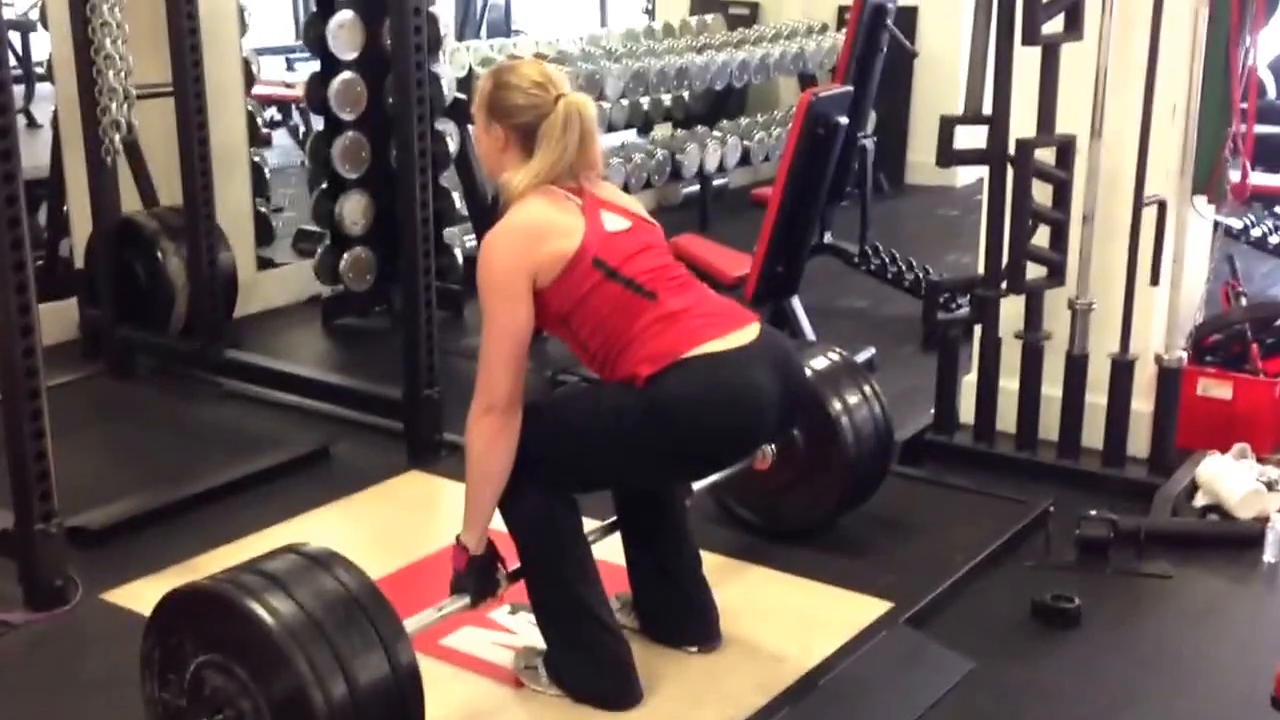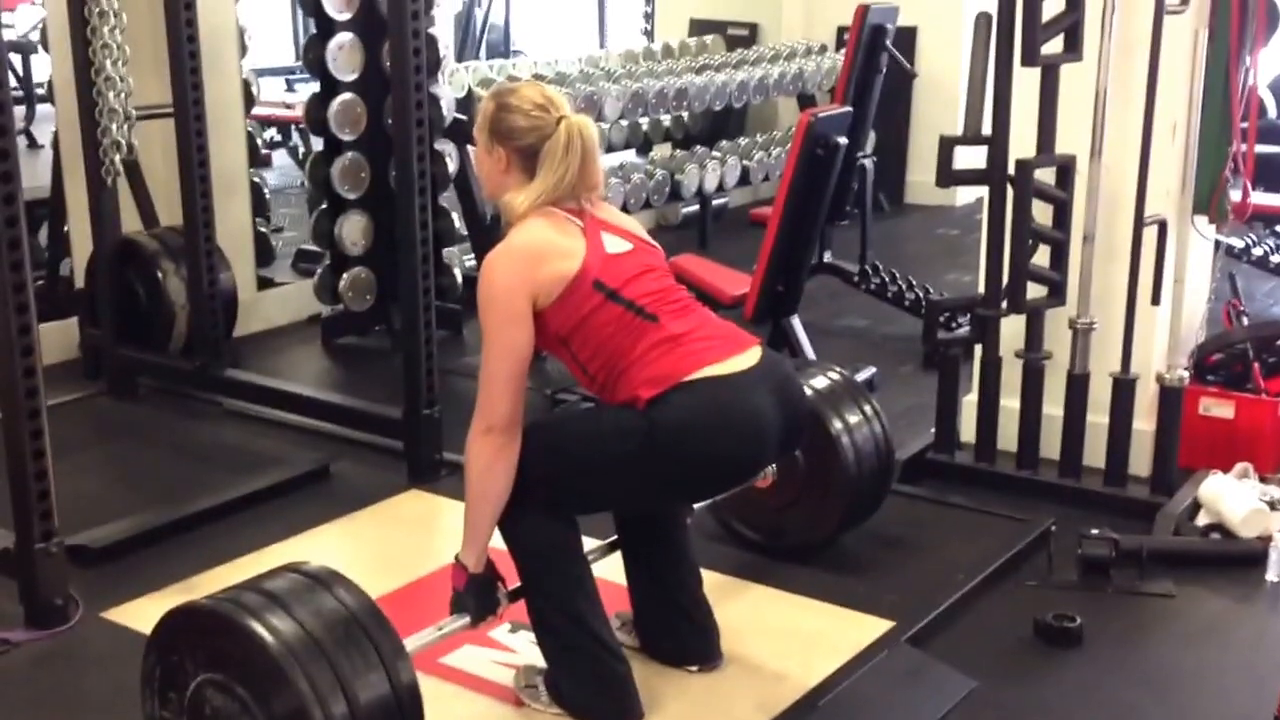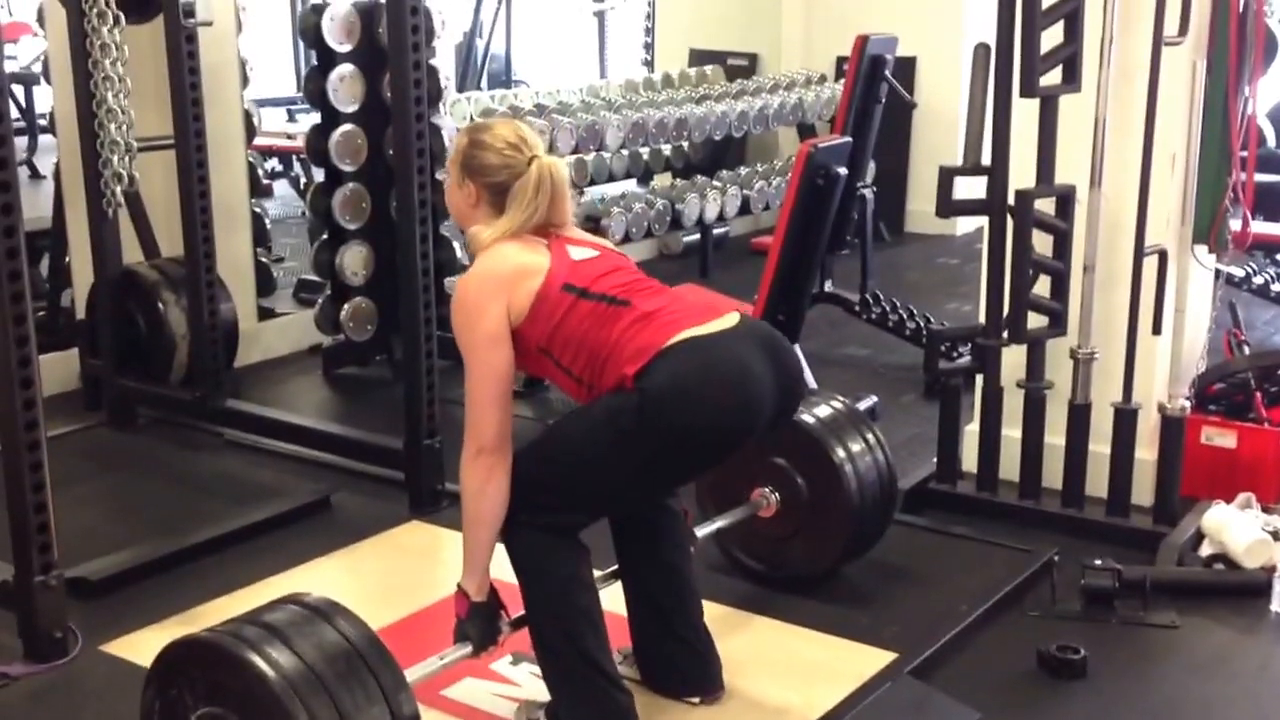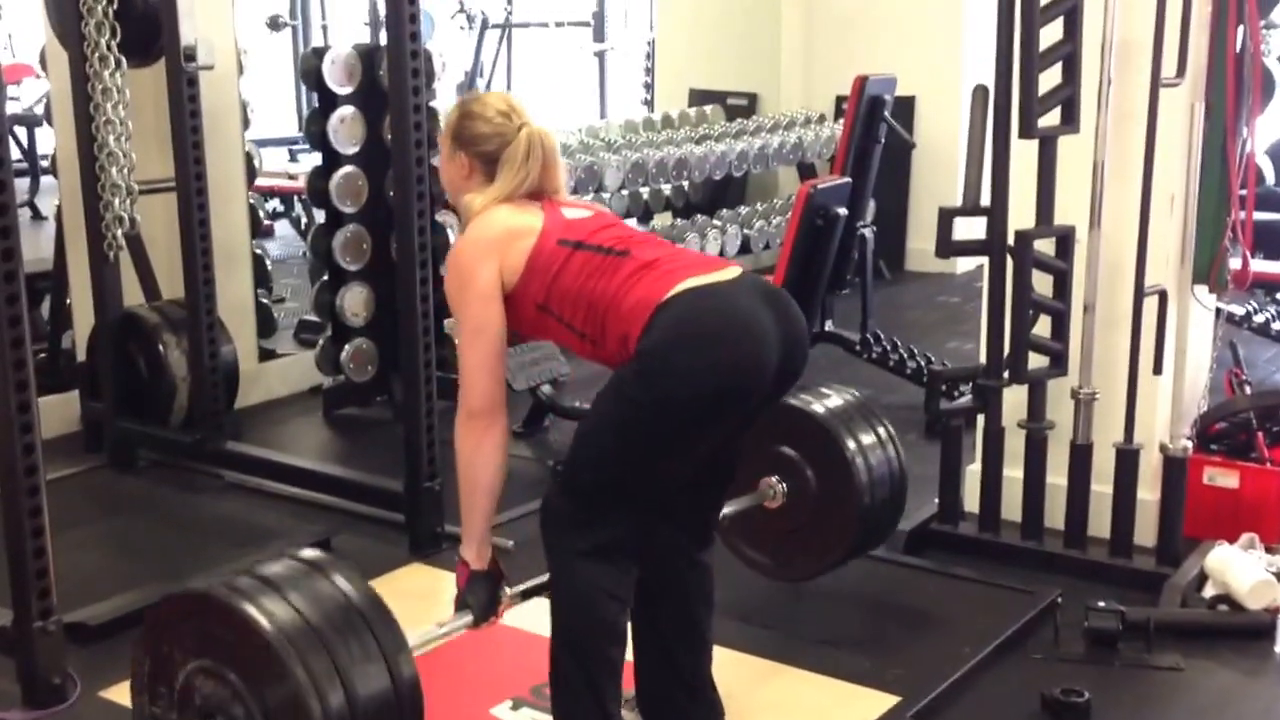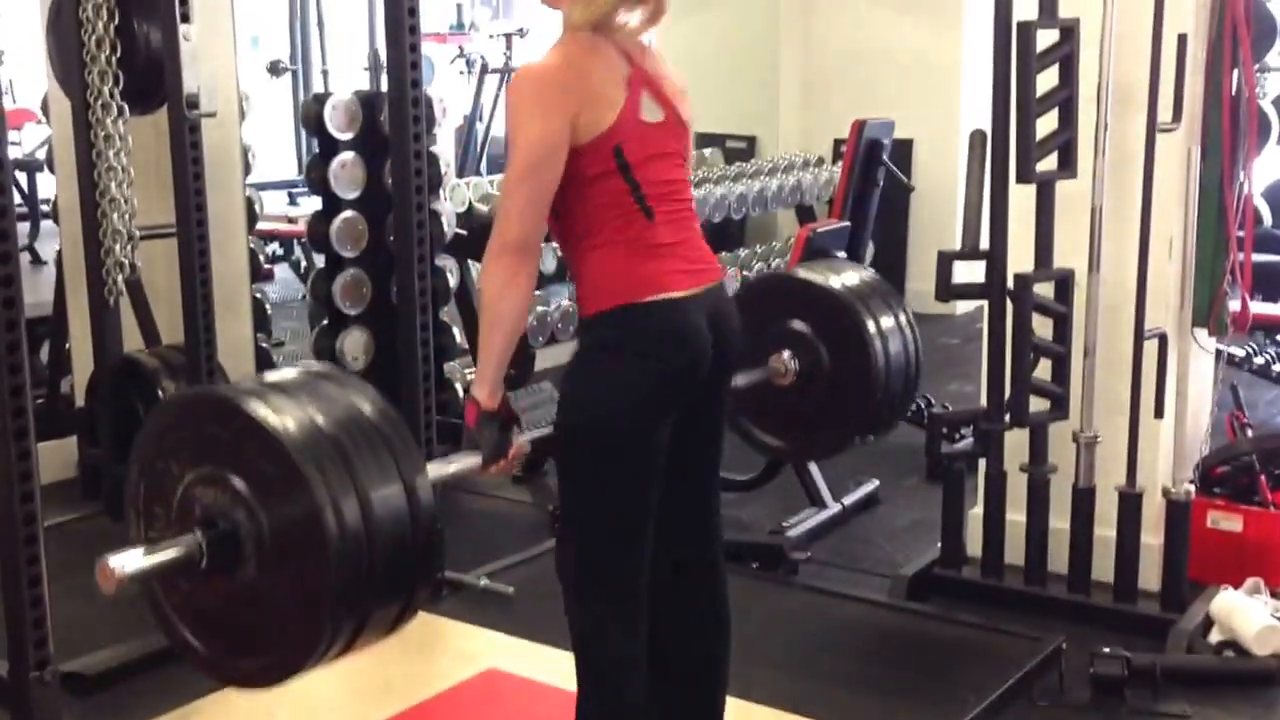
dt=0.7s
person 1, frame 1
left shoulder: (512, 238)
right shoulder: (607, 197)
left elbow: (497, 408)
left wrist: (472, 542)
left hip: (709, 397)
right hip: (772, 368)
left knee: (525, 459)
right knee: (630, 426)
left ankle: (591, 669)
right ankle: (677, 612)
person 1, frame 2
left shoulder: (515, 258)
right shoulder: (610, 219)
left elbow: (497, 429)
left wrist: (472, 562)
left hip: (710, 422)
right hip: (774, 393)
left knee: (524, 479)
right knee: (631, 446)
right ankle: (679, 634)
person 1, frame 3
left shoulder: (484, 283)
right shoulder: (576, 243)
left elbow: (487, 450)
left wrist: (474, 589)
left hip: (700, 386)
right hip: (768, 361)
left knee: (529, 506)
right knee: (630, 472)
right ankle: (682, 666)
person 1, frame 4
left shoulder: (477, 246)
right shoulder: (569, 212)
left elbow: (482, 415)
left wrist: (475, 555)
left hip: (700, 342)
right hip: (771, 318)
left knee: (583, 530)
right knee: (674, 520)
person 1, frame 5
left shoulder: (552, 77)
right shoulder: (654, 68)
left elbow: (515, 250)
left wrist: (487, 396)
left hip: (635, 334)
right hip: (709, 315)
left knee: (601, 570)
right knee: (688, 549)
